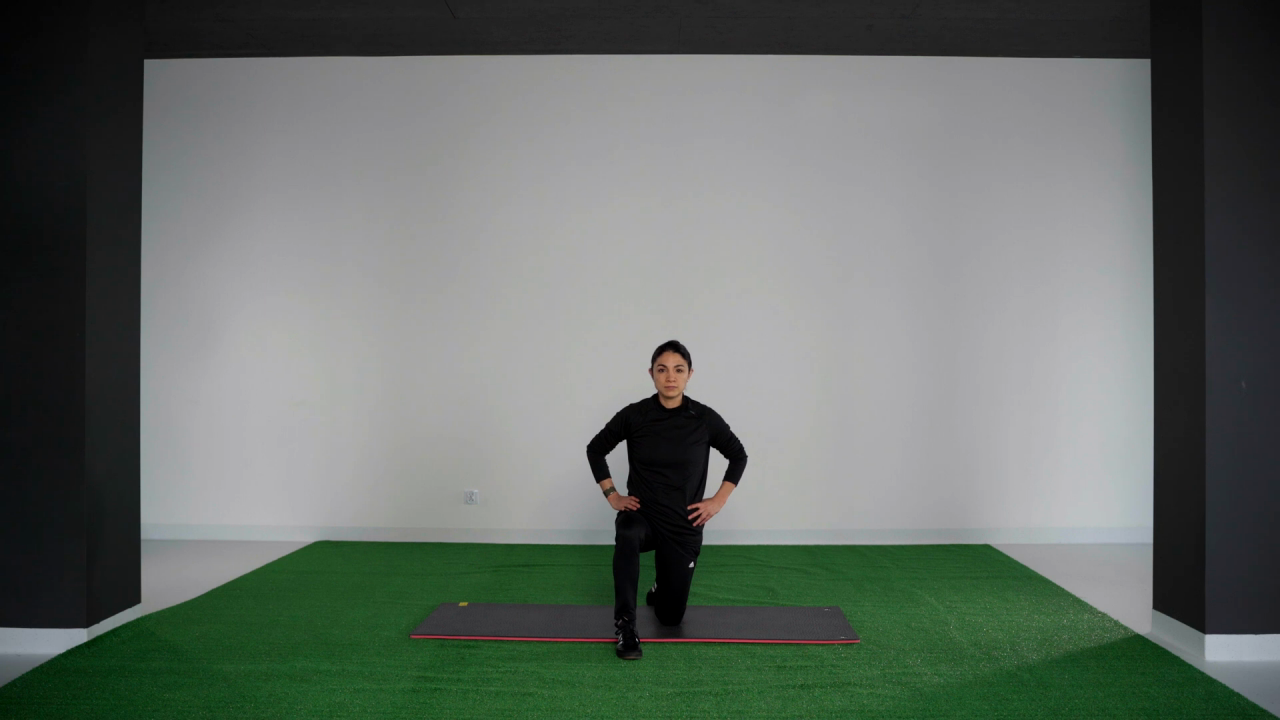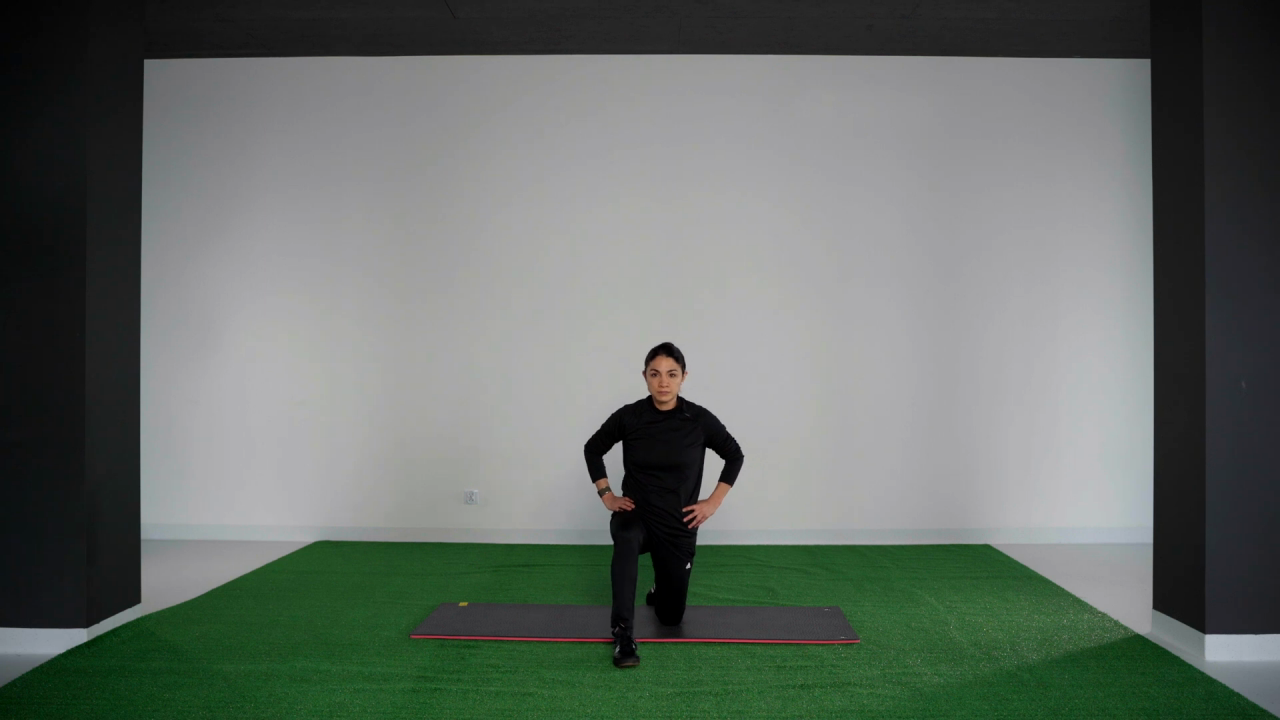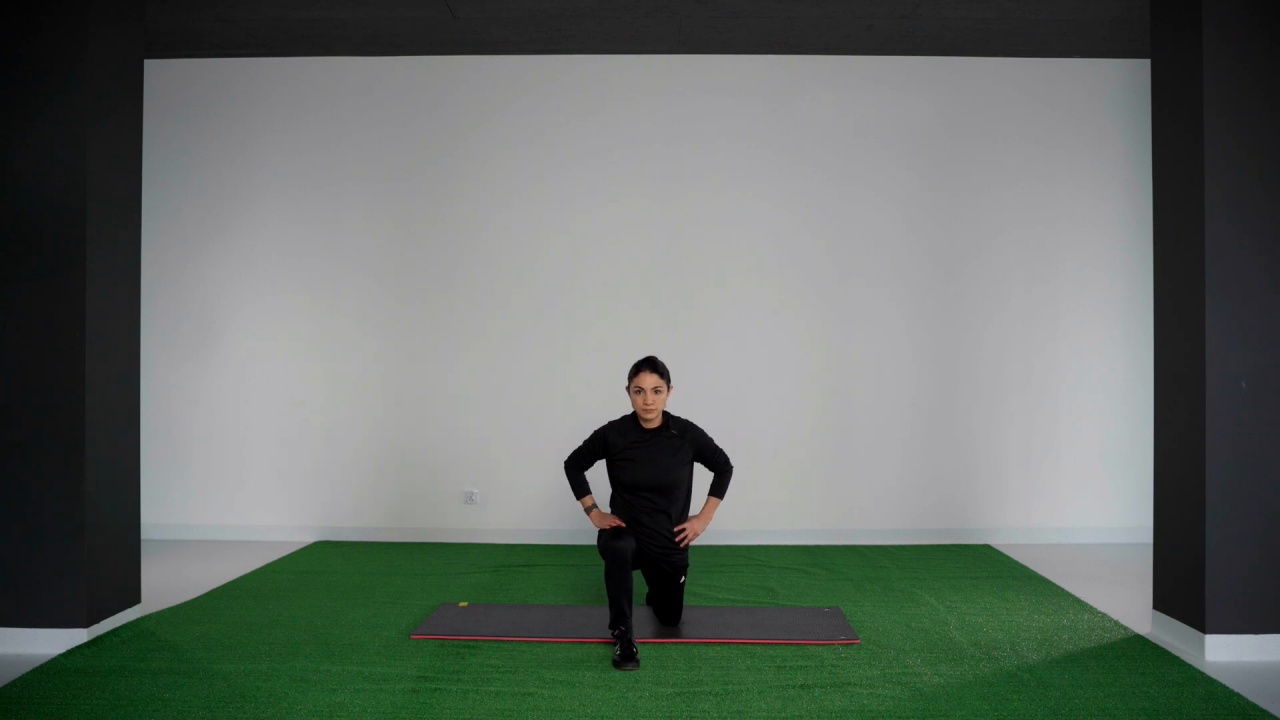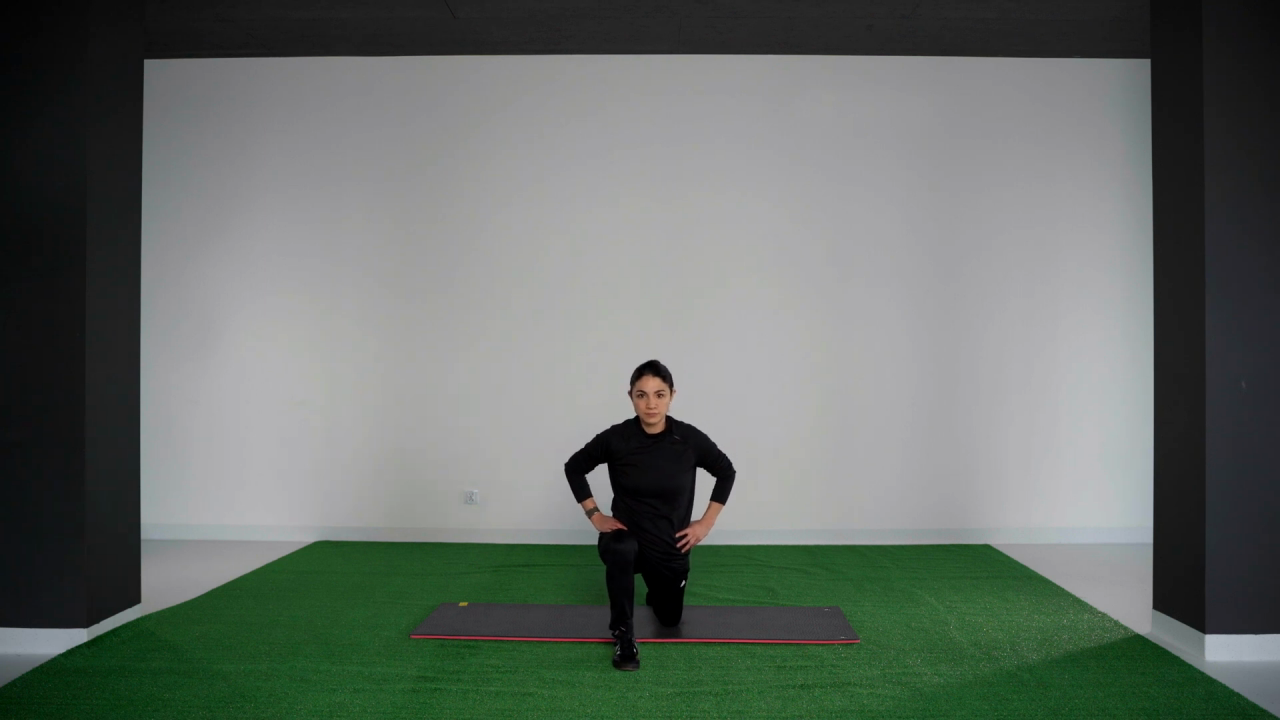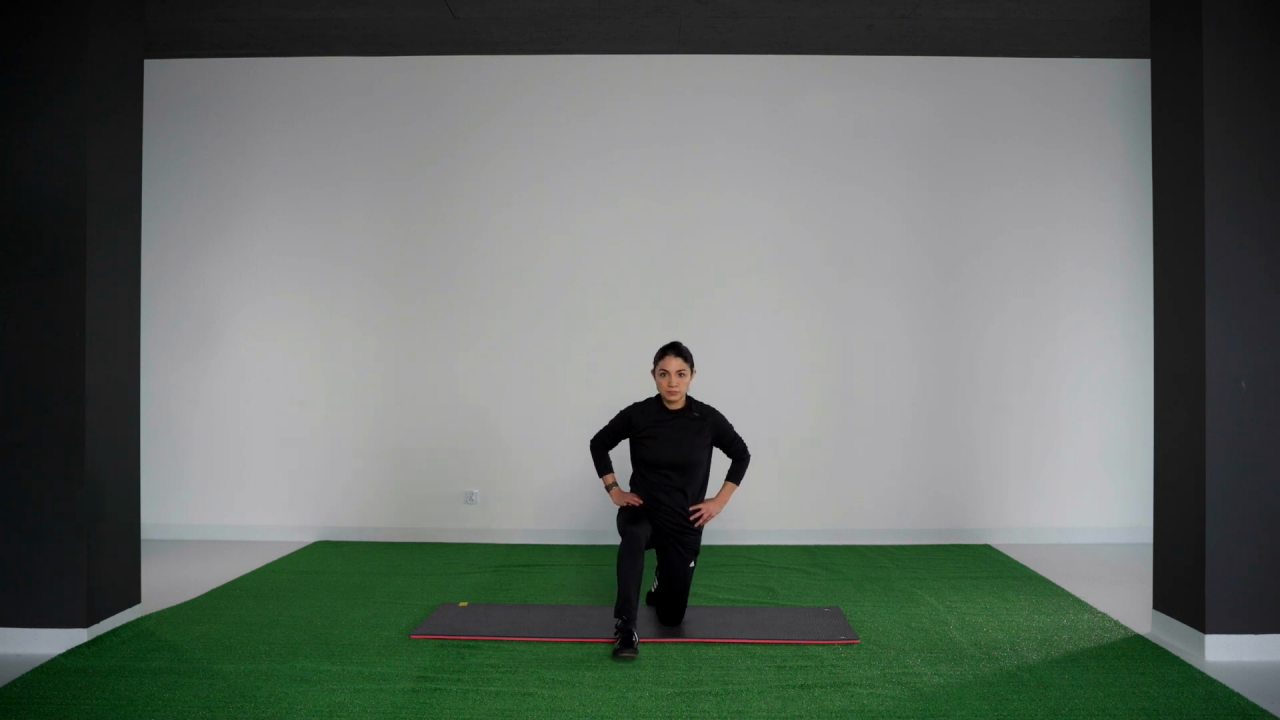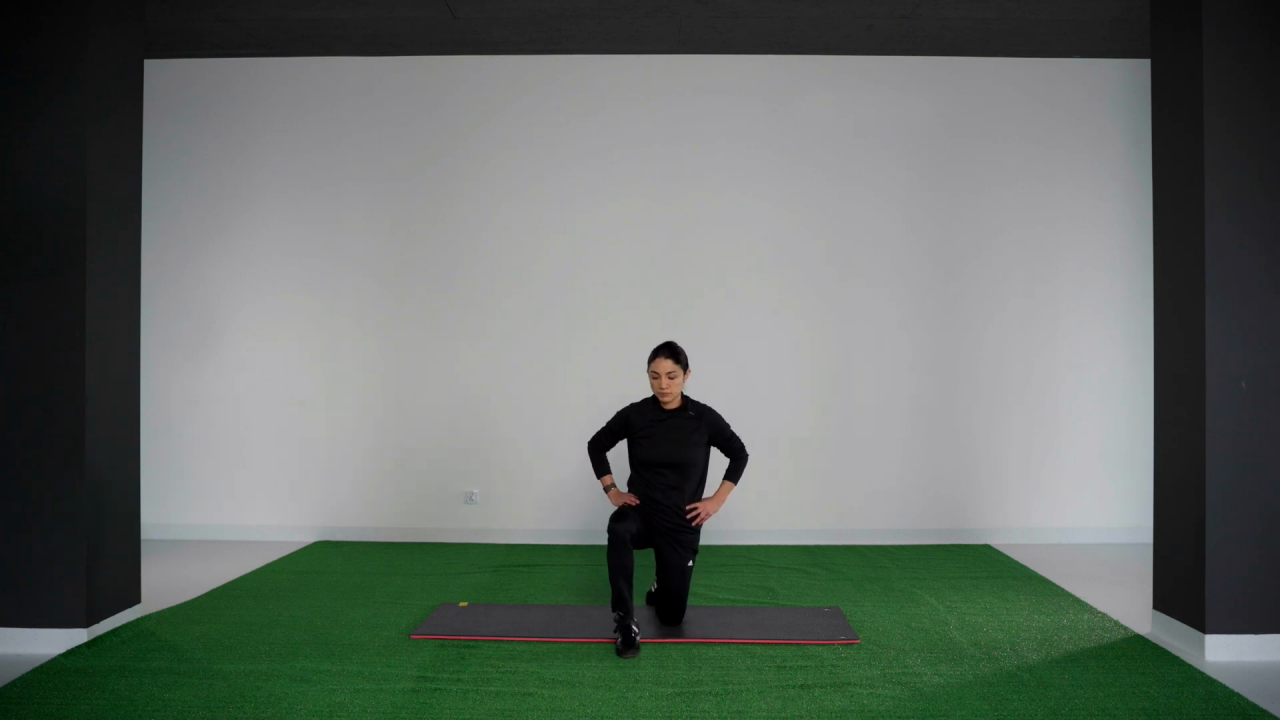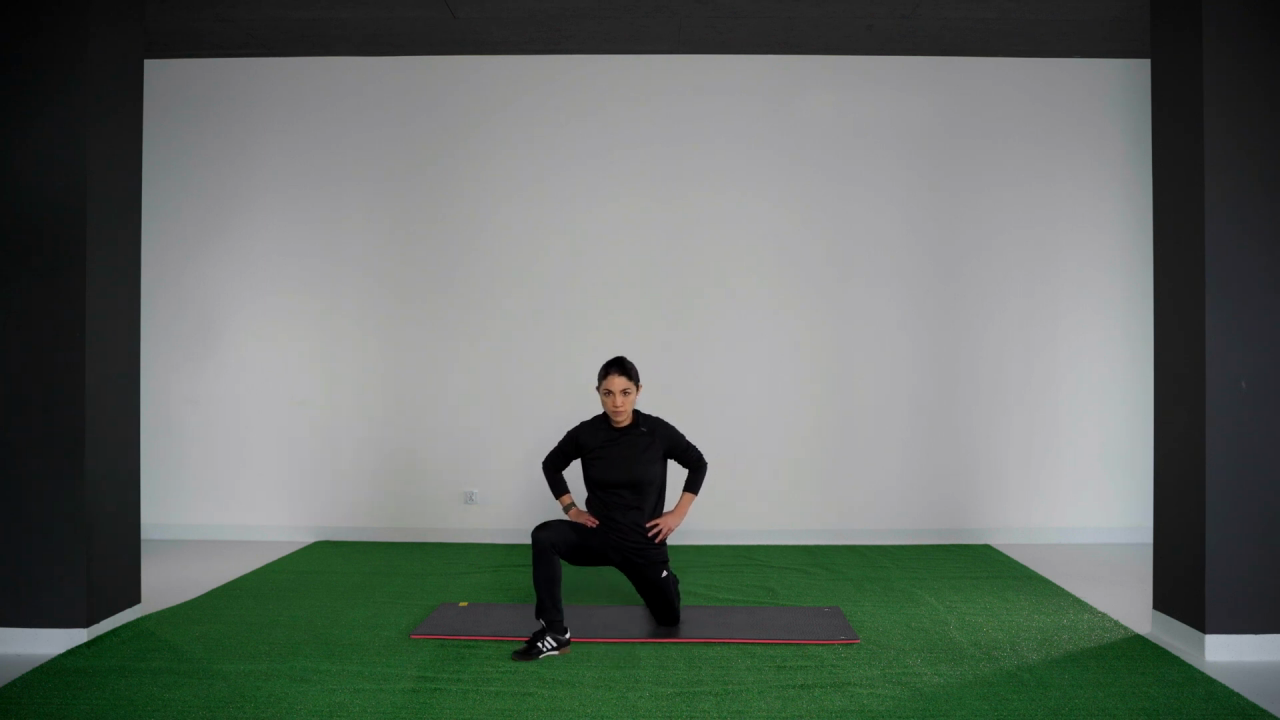
dt=0.7s
person 1, frame 1
left shoulder: (705, 418)
right shoulder: (634, 415)
left elbow: (738, 455)
right elbow: (596, 449)
left wrist: (719, 500)
right wrist: (611, 495)
left hip: (684, 524)
right hip: (640, 513)
left knee: (671, 615)
right knee: (628, 535)
left ankle: (660, 588)
right ankle: (625, 625)
person 1, frame 2
left shoulder: (699, 419)
right shoulder: (628, 416)
left elbow: (734, 455)
right elbow: (593, 449)
left wrist: (714, 501)
right wrist: (606, 495)
left hip: (678, 525)
right hip: (635, 515)
left knee: (671, 616)
right knee: (626, 538)
left ankle: (660, 589)
right ankle: (622, 633)
person 1, frame 3
left shoulder: (687, 434)
right shoulder: (612, 434)
left elbow: (723, 467)
right elbow: (574, 465)
left wrist: (704, 517)
right wrist: (594, 512)
left hip: (670, 540)
right hip: (624, 532)
left knee: (669, 618)
right knee: (619, 547)
left ankle: (656, 591)
right ankle: (622, 635)
person 1, frame 4
left shoulder: (690, 439)
right shoulder: (615, 439)
left elbow: (726, 472)
right elbow: (574, 468)
left wrist: (706, 522)
right wrist: (595, 516)
left hip: (671, 544)
right hip: (625, 536)
left knee: (670, 619)
right knee: (621, 550)
left ankle: (656, 591)
right ankle: (623, 635)
person 1, frame 5
left shoulder: (708, 418)
right shoulder: (637, 414)
left elbow: (741, 455)
right elbow: (598, 444)
left wrist: (720, 501)
right wrist: (614, 490)
left hip: (685, 522)
right hip: (642, 511)
left knee: (671, 615)
right knee: (633, 535)
left ankle: (662, 583)
right ankle: (625, 626)
person 1, frame 6
left shoulder: (704, 418)
right shoulder: (634, 414)
left elbow: (739, 454)
right elbow: (597, 445)
left wrist: (718, 499)
right wrist: (611, 490)
left hip: (681, 522)
right hip: (640, 511)
left knee: (671, 616)
right knee: (619, 529)
left ankle: (661, 583)
right ankle: (625, 623)
person 1, frame 7
left shoulder: (658, 431)
right shoulder: (585, 433)
left elbow: (698, 464)
right elbow: (551, 465)
left wrist: (678, 514)
right wrist: (571, 509)
left hip: (644, 539)
right hip: (598, 534)
left knee: (668, 618)
right knee: (544, 536)
left ankle: (664, 579)
right ankle: (555, 633)
